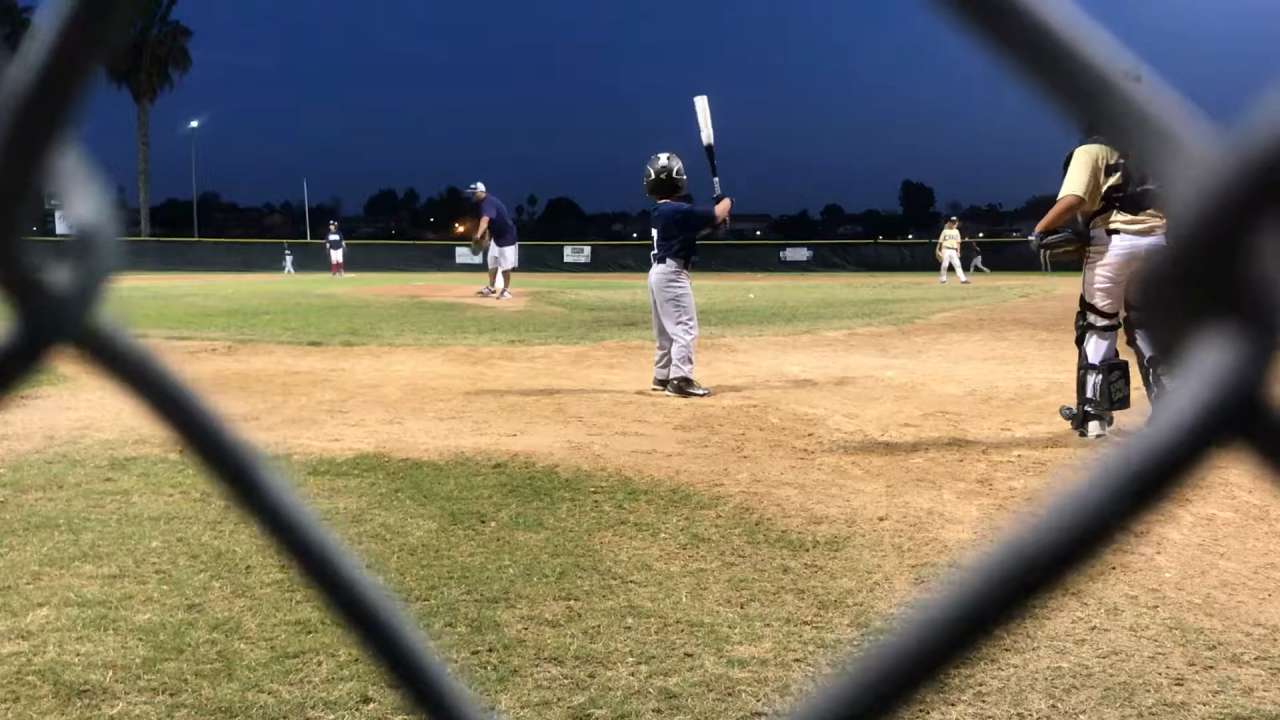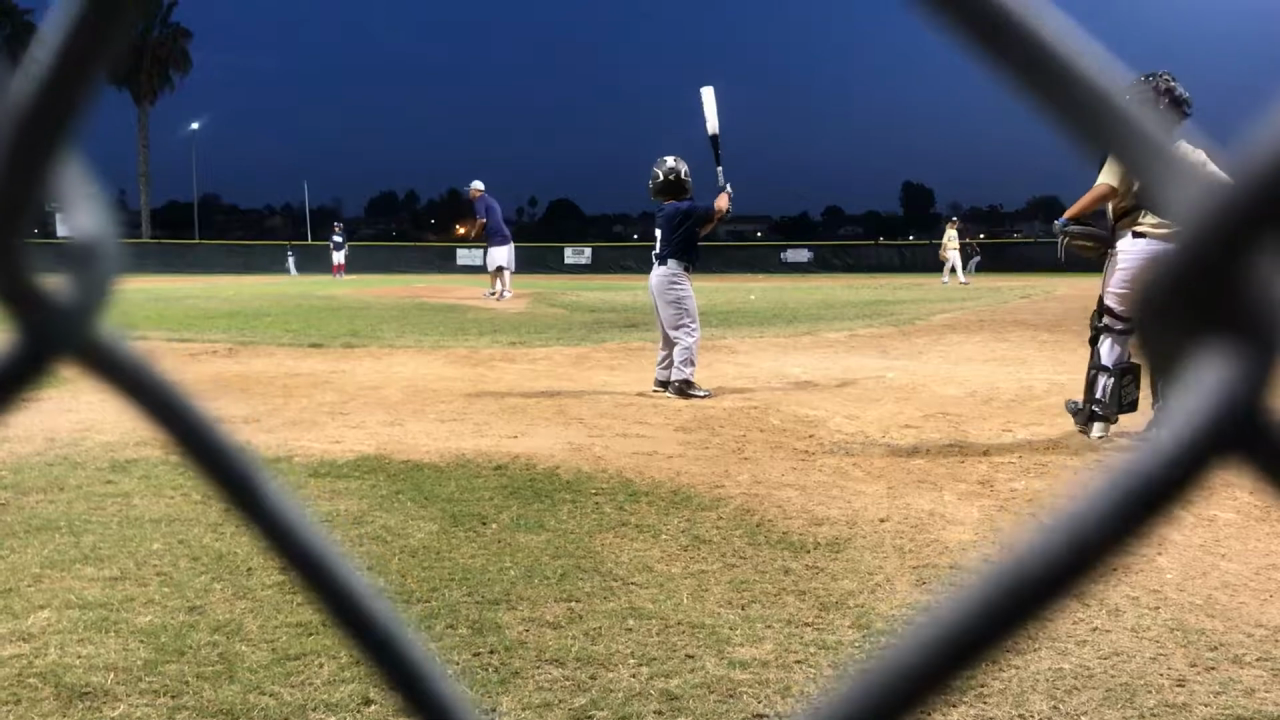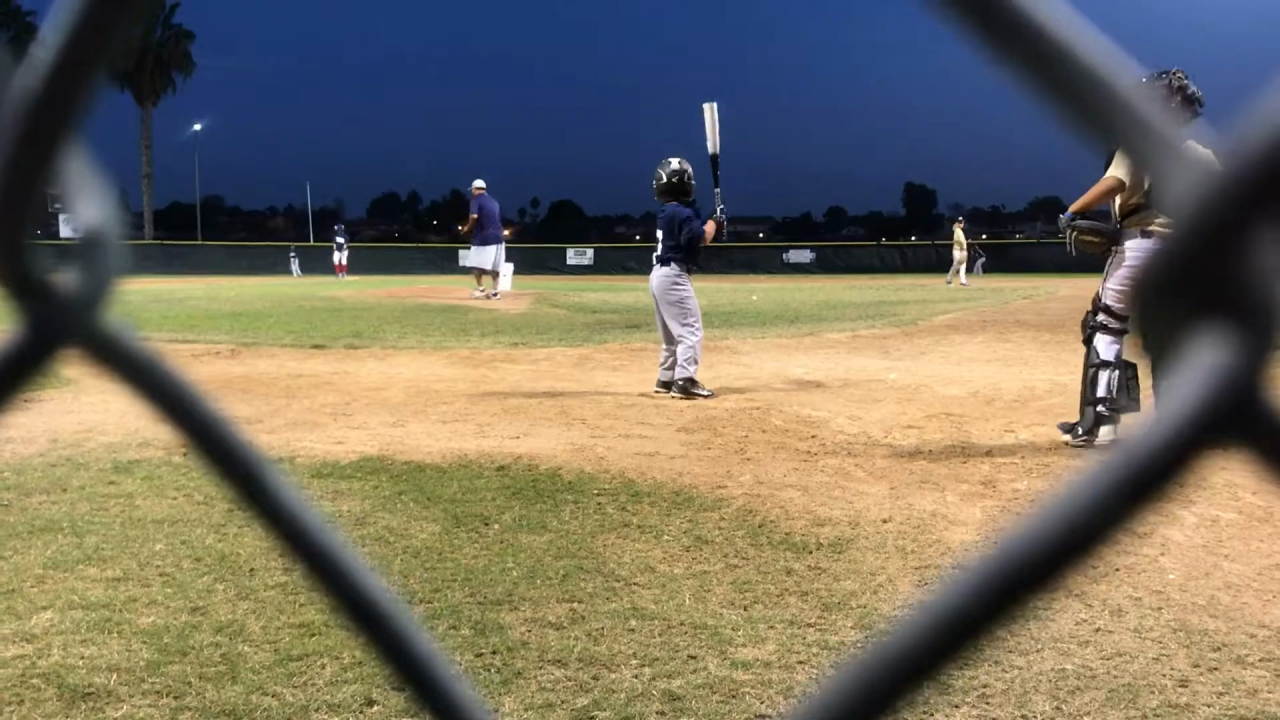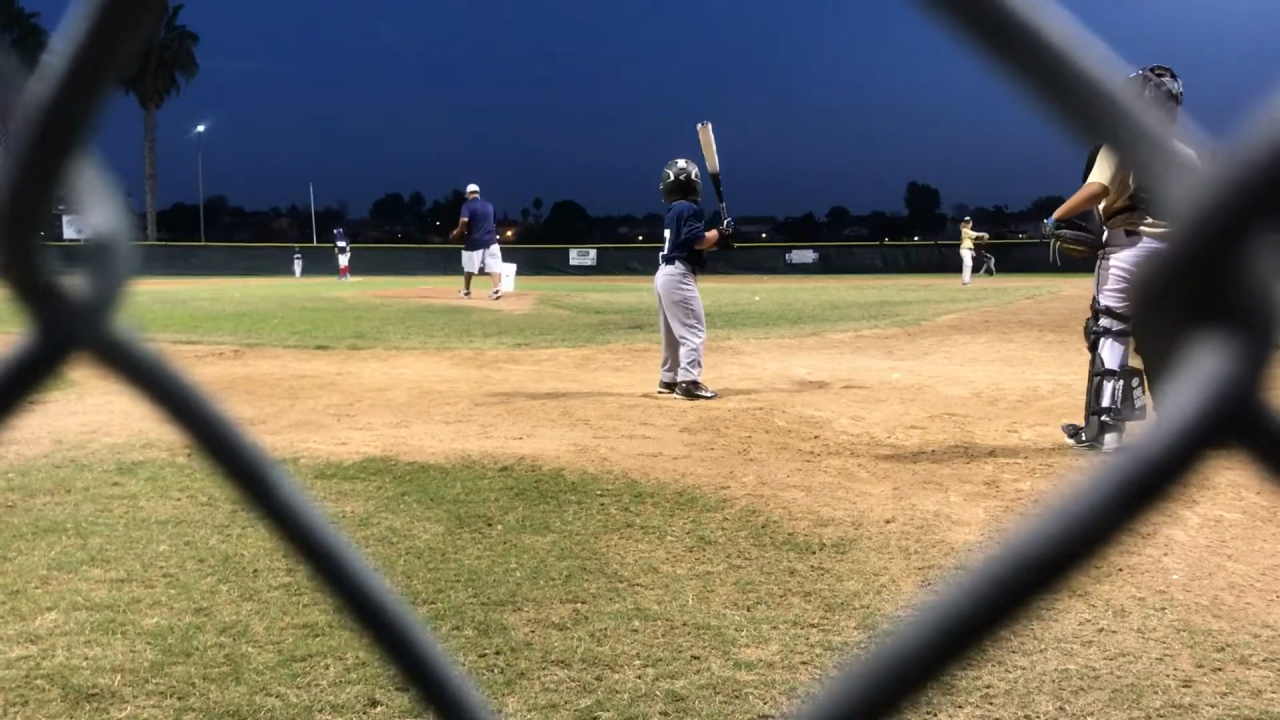
dt=0.3s
person 1, frame 1
left shoulder: (1090, 153)
left elbow: (1071, 202)
left wrist: (1038, 231)
left hip: (1113, 249)
right hip: (1154, 243)
left knee: (1099, 329)
right knee: (1147, 326)
left ankle: (1094, 417)
person 1, frame 2
right shoulder: (1192, 154)
left elbow: (1103, 190)
left wrist: (1065, 219)
left hip: (1135, 247)
right hip: (1178, 248)
left knee: (1111, 329)
left ankle: (1098, 415)
person 1, frame 3
right shoulder: (1201, 154)
left elbow: (1112, 183)
left wrist: (1072, 211)
left hip: (1139, 243)
left knee: (1106, 329)
left ankle: (1098, 421)
person 1, frame 4
right shoulder: (1184, 153)
left elbow: (1097, 189)
left wrist: (1056, 218)
left hip: (1127, 245)
right hip: (1170, 247)
left knee: (1110, 334)
left ankle: (1105, 428)
person 2, frame 1
left shoulder: (660, 210)
right shoulder: (678, 210)
left elbow: (691, 232)
right elbow: (715, 215)
left wrist: (712, 223)
right wrist: (727, 201)
left hip: (659, 272)
right hip: (671, 273)
left knee: (667, 329)
right knee: (685, 327)
left ankle: (662, 376)
right ankle: (680, 380)
person 2, frame 2
left shoulder: (665, 211)
right shoulder: (682, 210)
left elbow: (695, 233)
right elbow: (718, 207)
left wrist: (715, 219)
right wrist: (725, 192)
left hip: (661, 274)
right hip: (673, 276)
left knee: (671, 331)
right knee: (688, 330)
left ankle: (663, 378)
right ankle: (681, 382)
person 2, frame 3
left shoulder: (666, 212)
right shoulder: (681, 212)
left elbow: (688, 240)
right elbow: (701, 239)
left wrist: (711, 228)
right wrist: (714, 222)
left hip: (660, 275)
right hip: (673, 277)
left knee: (671, 332)
right knee: (690, 330)
left ankle: (666, 379)
right ankle: (684, 381)
person 2, frame 4
left shoulder: (675, 210)
right shoulder: (688, 209)
right elbow: (698, 241)
left wrist: (719, 241)
right wrist: (720, 232)
left hip: (666, 275)
right hip: (679, 276)
left knee: (673, 333)
right knee: (693, 331)
left ankle: (669, 379)
right ankle: (688, 383)
